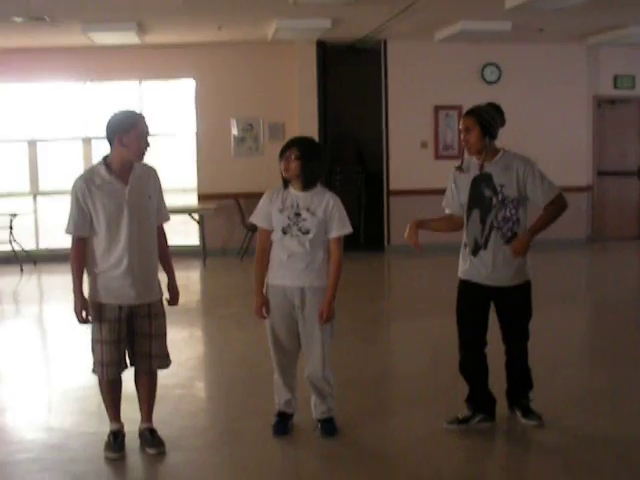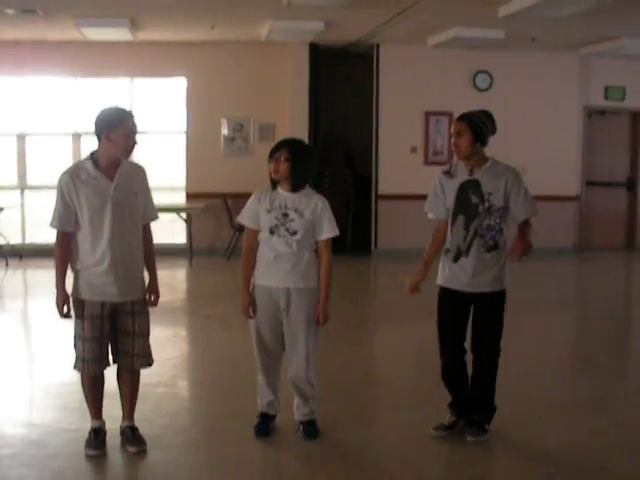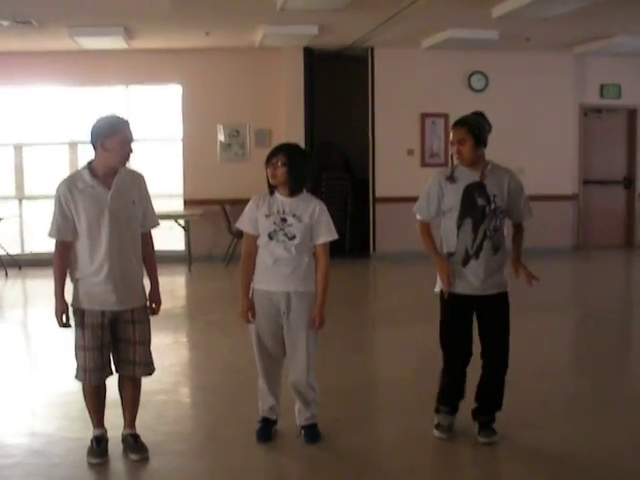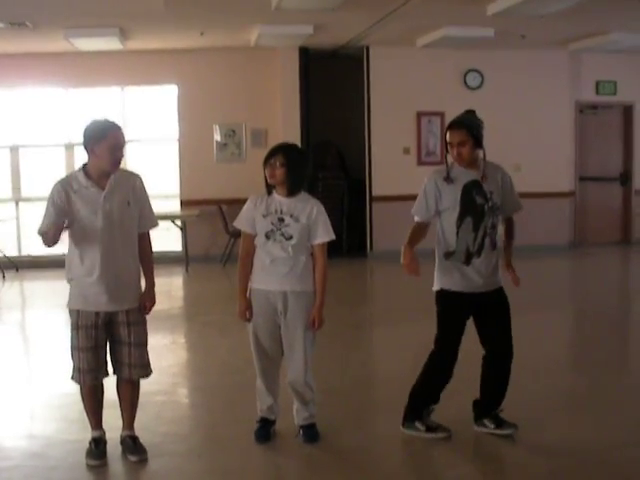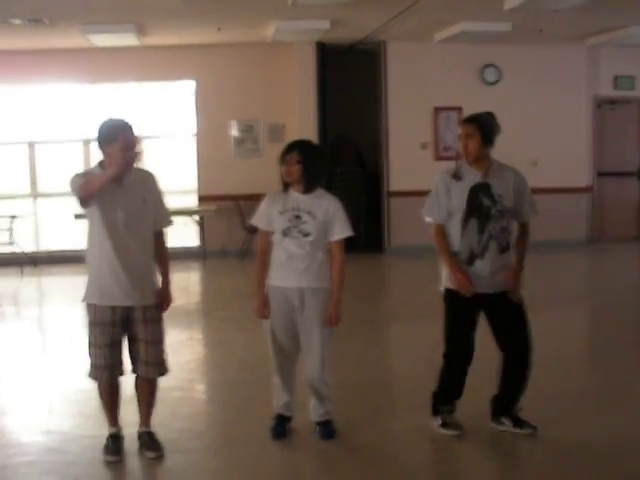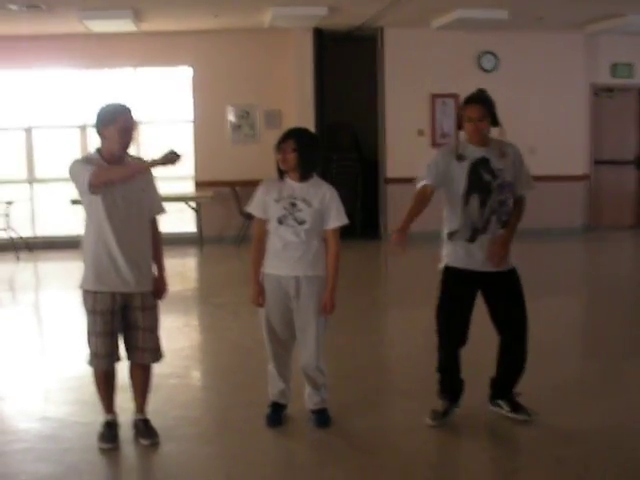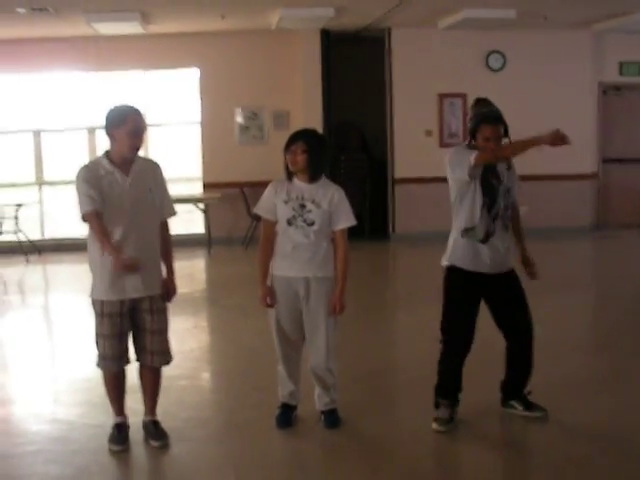
dt=0.5s
person 1, frame 1
left shoulder: (149, 177)
right shoulder: (86, 184)
right elbow: (79, 243)
left wrist: (171, 277)
right wrist: (79, 293)
left hip: (147, 291)
right hip: (108, 294)
left knee: (148, 362)
right knee: (108, 366)
left ankle: (147, 426)
right ankle: (115, 429)
person 1, frame 2
left shoulder: (137, 175)
right shoulder: (73, 179)
left elbow: (144, 230)
right elbow: (64, 237)
left wrist: (152, 277)
right wrist: (61, 287)
left hip: (131, 287)
right hip: (91, 289)
left knee: (131, 360)
right knee: (90, 362)
left ankle: (128, 424)
right ankle: (96, 426)
person 1, frame 3
left shoulder: (135, 183)
right shoulder: (70, 188)
left elbow: (145, 238)
right elbow: (63, 246)
left wrist: (155, 285)
right wrist: (59, 296)
left hip: (131, 296)
right hip: (90, 298)
left knee: (132, 368)
right knee: (92, 372)
left ankle: (130, 432)
right ankle: (98, 434)
person 1, frame 4
left shoulder: (132, 183)
right shoulder: (65, 188)
left elbow: (143, 237)
right elbow: (48, 237)
left wrist: (150, 284)
right wrist: (52, 229)
left hip: (128, 296)
right hip: (86, 298)
left knee: (131, 369)
right knee: (89, 373)
left ankle: (129, 433)
right ankle: (97, 436)
person 1, frame 5
left shoulder: (146, 181)
right shoulder: (87, 180)
left elbow: (157, 235)
right elbow: (84, 194)
left wrist: (165, 283)
right wrist: (114, 169)
left hip: (144, 291)
right hip: (104, 294)
left knee: (149, 366)
right knee: (105, 369)
left ankle: (145, 429)
right ankle: (114, 432)
person 1, frame 6
left shoulder: (140, 168)
right shoulder: (82, 167)
left elbow: (151, 223)
right elbow: (104, 179)
left wrist: (160, 271)
right wrist: (155, 163)
left hip: (140, 279)
right hip: (101, 280)
left knee: (143, 352)
right knee: (103, 356)
left ankle: (141, 417)
right ankle: (110, 419)
person 1, frame 7
left shoulder: (152, 171)
right shoulder: (90, 175)
left elbow: (161, 226)
right elbow: (93, 221)
left wrist: (170, 273)
right wrist: (116, 255)
left hip: (149, 282)
right hip: (109, 285)
left knee: (153, 355)
right knee: (111, 358)
left ankle: (150, 419)
right ankle: (119, 421)
person 2, frame 1
left shoulder: (519, 166)
right shoulder: (461, 173)
left elbow: (558, 203)
right elbow: (455, 220)
left wrist: (528, 234)
right wrist: (419, 223)
left hip: (512, 275)
right hip: (472, 275)
left knee: (516, 343)
right knee: (470, 347)
left ankle: (519, 400)
right ankle: (480, 407)
person 2, frame 2
left shoulder: (506, 177)
right shoulder: (446, 177)
left elbow: (524, 221)
right elbow: (441, 228)
left wrist: (522, 237)
right wrist: (423, 268)
left hip: (490, 283)
right hip: (451, 281)
left knee: (485, 353)
right knee: (449, 351)
left ankle: (480, 416)
right ankle: (460, 411)
person 2, frame 3
left shoulder: (506, 179)
right shoulder: (443, 180)
left elbow: (517, 224)
right elbow: (424, 224)
left wrist: (517, 259)
right wrist: (439, 261)
left hip: (494, 285)
right hip: (456, 285)
left knee: (496, 355)
right knee: (455, 353)
left ankle: (485, 416)
right ankle: (446, 408)
person 2, frame 4
left shoulder: (498, 176)
right shoulder: (439, 180)
left elbow: (508, 219)
right elbow: (422, 223)
left wrist: (509, 257)
right wrist: (409, 249)
left hip: (491, 283)
right hip: (453, 284)
left knee: (501, 350)
right knee: (445, 352)
left ankle: (486, 413)
right ankle: (415, 414)
person 2, frame 5
left shoulder: (512, 178)
right shoulder: (449, 180)
left elbow: (523, 226)
right elbow: (439, 230)
left wrist: (517, 267)
right wrist: (453, 269)
left hip: (502, 283)
right hip: (462, 284)
left knee: (518, 349)
right knee: (458, 352)
left ankle: (504, 411)
right ankle: (442, 409)
person 2, frame 6
left shoulder: (510, 154)
right shoulder: (447, 155)
left elbow: (519, 201)
right elbow: (426, 190)
left wrist: (507, 236)
right wrist: (404, 224)
left hip: (499, 263)
right hip: (459, 262)
left knee: (515, 332)
right knee: (450, 334)
left ankle: (501, 395)
right ankle: (449, 396)
person 2, frame 7
left shoulder: (505, 163)
right shoulder: (458, 157)
right elbow: (488, 157)
left wrist: (524, 252)
right wrist: (542, 140)
left hip: (500, 266)
right hip: (463, 265)
left knee: (521, 332)
right knee: (456, 339)
left ankle: (513, 394)
right ankle: (446, 402)
person 3, frame 1
left shoulder: (328, 202)
right shoulder: (272, 200)
left elbow: (336, 254)
right elbow: (262, 249)
left wrist: (330, 298)
right wrist: (259, 292)
left hip: (314, 289)
right hip: (279, 288)
left knee: (318, 357)
right knee: (282, 355)
left ankle: (324, 411)
right ankle: (285, 409)
person 3, frame 2
left shoulder: (316, 204)
right shoulder: (260, 200)
left elbow: (325, 256)
right elbow: (249, 248)
left wrist: (323, 301)
right wrist: (245, 291)
left hip: (301, 290)
right hip: (265, 288)
left knee: (301, 359)
right knee: (266, 355)
left ankle: (306, 414)
right ankle: (267, 410)
person 3, frame 3
left shoulder: (314, 208)
right shoulder: (258, 205)
left elbow: (322, 259)
right elbow: (248, 254)
left wrist: (320, 304)
right wrist: (244, 297)
left hip: (300, 294)
right hip: (264, 293)
left knee: (302, 363)
right knee: (267, 360)
left ankle: (308, 418)
right ankle: (268, 415)
person 3, frame 4
left shoulder: (312, 208)
right shoulder: (256, 205)
left elbow: (320, 259)
right elbow: (246, 253)
left wrist: (319, 304)
right wrist: (242, 296)
left hip: (298, 294)
right hip: (262, 292)
left knee: (299, 363)
right knee: (265, 360)
left ankle: (306, 417)
right ankle: (267, 415)
person 3, frame 5
left shoulder: (328, 204)
right shoulder: (273, 202)
left elbow: (337, 256)
right elbow: (263, 250)
left wrist: (335, 301)
right wrist: (260, 293)
left hip: (315, 290)
right hip: (279, 289)
left knee: (316, 360)
right knee: (282, 356)
left ankle: (323, 414)
right ankle: (283, 412)
person 3, frame 6
left shoulder: (325, 193)
right shoulder: (268, 189)
left elbow: (332, 244)
right elbow: (259, 238)
left wrist: (330, 289)
right wrist: (255, 281)
left hip: (310, 279)
right hip: (274, 278)
left knee: (311, 348)
right knee: (277, 345)
left ankle: (317, 402)
right ankle: (278, 399)
person 3, frame 7
left shoulder: (332, 194)
right shoulder: (276, 190)
left elbow: (341, 245)
right elbow: (266, 239)
left wrist: (340, 290)
right wrist: (263, 282)
left hip: (320, 280)
right hip: (283, 279)
left knee: (322, 349)
right knee: (286, 346)
left ankle: (327, 403)
right ankle: (288, 401)
